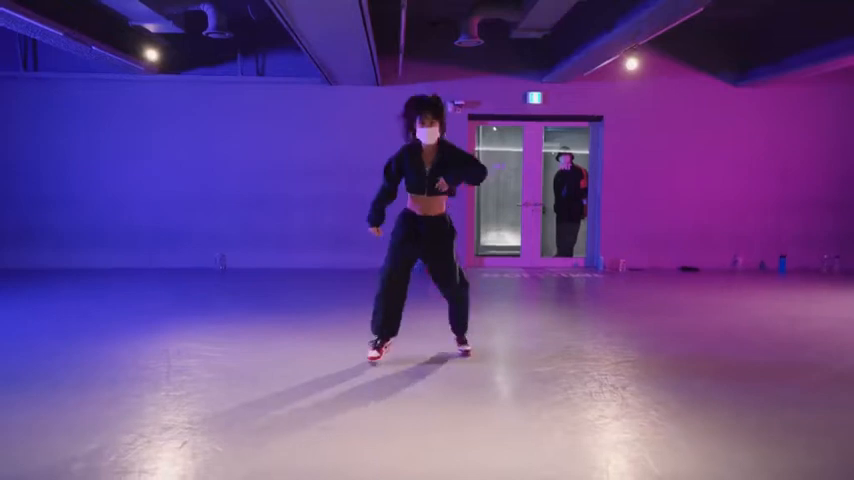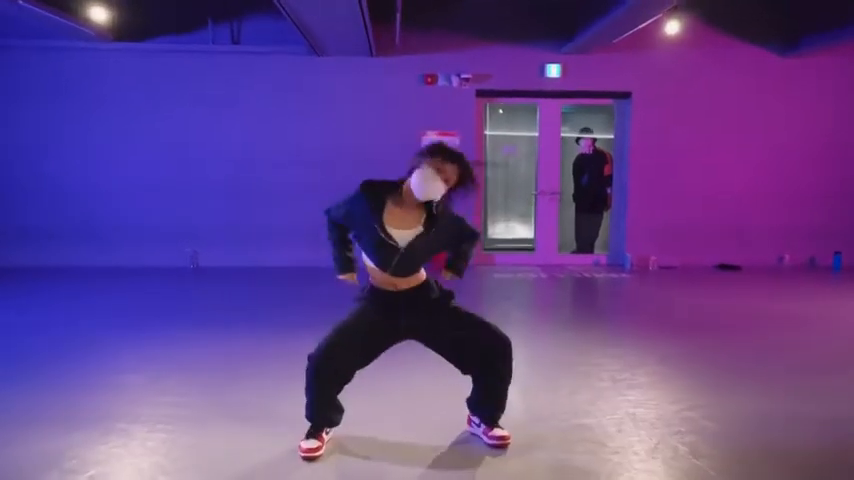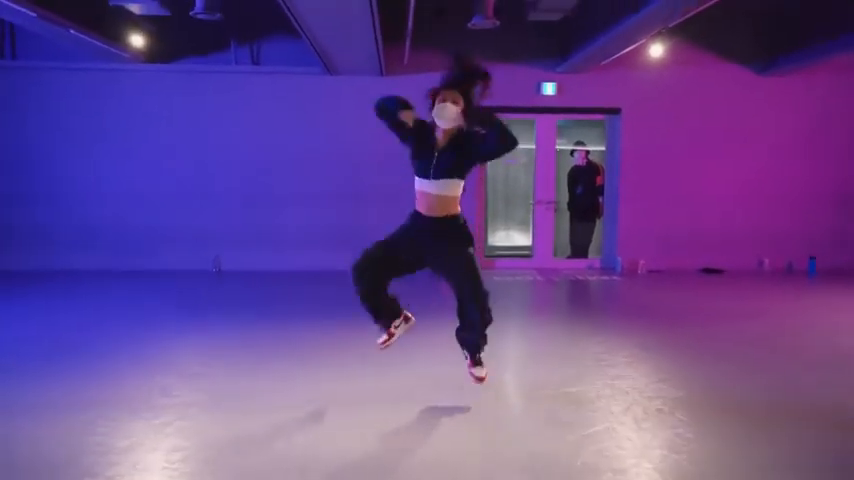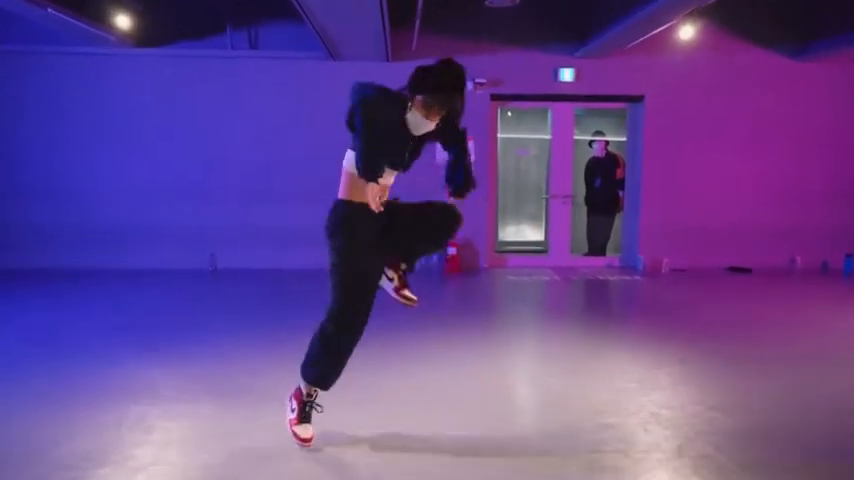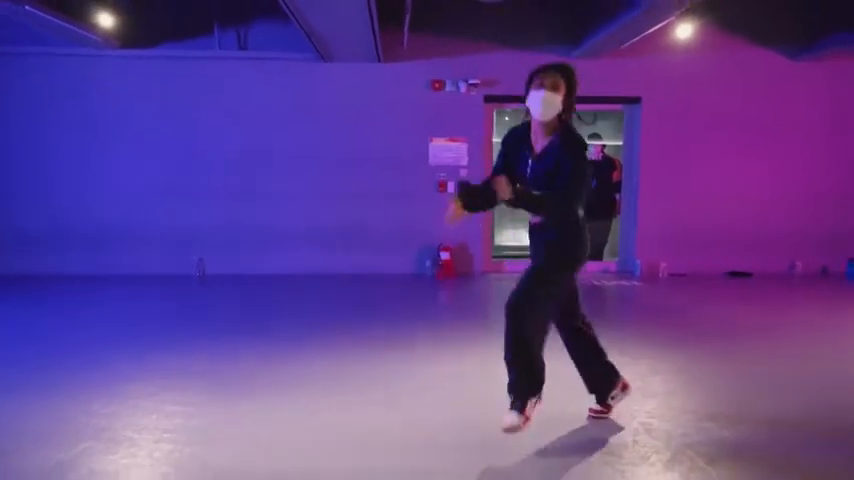
dt=1s
person 1, frame 1
left shoulder: (450, 154)
right shoulder: (406, 155)
left elbow: (479, 171)
right elbow: (388, 187)
left wrist: (452, 179)
right wrist: (375, 216)
left hip: (438, 226)
right hip: (409, 224)
left knee: (453, 283)
right knee: (390, 281)
left ankle: (460, 333)
right ankle: (382, 337)
person 1, frame 2
left shoulder: (442, 221)
right shoulder: (368, 200)
left elbow: (469, 239)
right elbow: (335, 218)
left wrist: (456, 265)
right wrist: (343, 264)
left hip: (423, 300)
right hip: (379, 305)
left knee: (494, 349)
right knee: (325, 361)
left ankle: (484, 417)
right ankle: (320, 424)
person 1, frame 3
left shoulder: (470, 142)
right shoulder: (421, 135)
left elbow: (507, 141)
right elbow: (383, 106)
left wrist: (480, 116)
right wrist: (401, 111)
left hip: (449, 232)
right hip: (417, 226)
left knee: (473, 295)
right knee: (365, 270)
left ankle: (473, 349)
right ankle: (393, 318)
person 1, frame 4
left shoulder: (428, 127)
right shoulder: (381, 107)
left elbow: (455, 138)
right elbow: (363, 99)
left wrist: (460, 182)
right wrist: (369, 170)
left hip: (384, 214)
right hip: (351, 218)
left knee: (446, 219)
right knee: (349, 311)
left ankle: (393, 268)
right ankle: (305, 395)
person 1, frame 5
left shoulder: (571, 147)
right shoulder: (515, 140)
left elbow: (567, 205)
right elbow: (494, 188)
left wrist: (516, 197)
right wrist: (467, 198)
left hip: (566, 239)
right hip: (541, 237)
left knee: (521, 310)
right knee: (567, 318)
left ankle: (524, 395)
right ankle: (609, 385)
person 2, frame 1
left shoulder: (579, 172)
right shoulder: (559, 174)
left elbow: (584, 192)
left wrist: (583, 209)
left hip: (574, 211)
right hip: (562, 211)
left knee: (569, 238)
right knee: (561, 239)
person 2, frame 2
left shoulder: (603, 156)
right shoulder: (579, 158)
left elbow: (608, 181)
left wrist: (607, 198)
left hip: (596, 202)
right hip: (581, 201)
left knee: (590, 232)
right knee: (581, 234)
left ankle: (586, 252)
right ankle: (581, 252)
person 2, frame 3
left shoulder: (595, 168)
right shoulder: (573, 170)
left elbow: (600, 191)
right elbow: (571, 189)
left wrist: (600, 208)
right wrist: (571, 205)
left hip: (589, 210)
right hip: (576, 209)
left knee: (584, 239)
right knee: (575, 238)
left ankle: (580, 258)
right ankle: (576, 258)
person 2, frame 4
left shoulder: (615, 160)
right shoulder: (591, 162)
left elbow: (620, 184)
left wrist: (620, 201)
right wrist: (588, 199)
left hip: (608, 204)
right hip: (594, 203)
left knee: (602, 234)
right knee: (592, 234)
left ankle: (597, 255)
right ankle: (593, 254)
person 2, frame 5
left shoulder: (612, 163)
left elbow: (617, 187)
left wrist: (617, 205)
right wrist: (585, 202)
left hip: (605, 208)
right hip: (590, 208)
left knee: (600, 239)
right knee: (589, 239)
left ankle: (595, 260)
right ankle: (591, 260)
